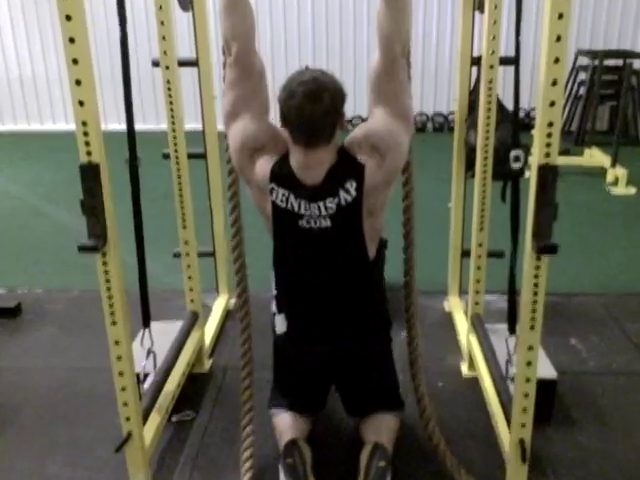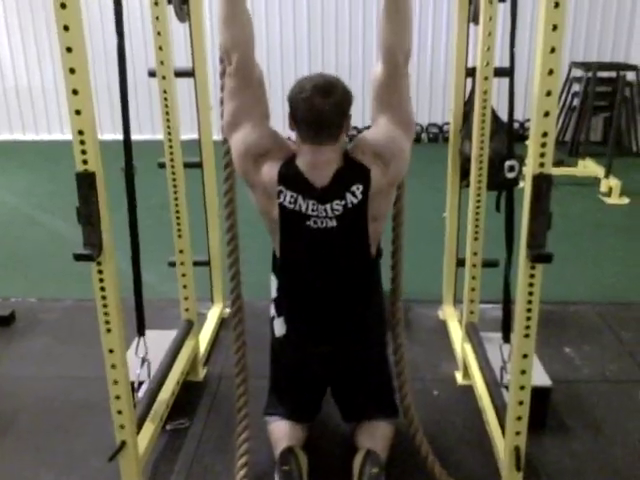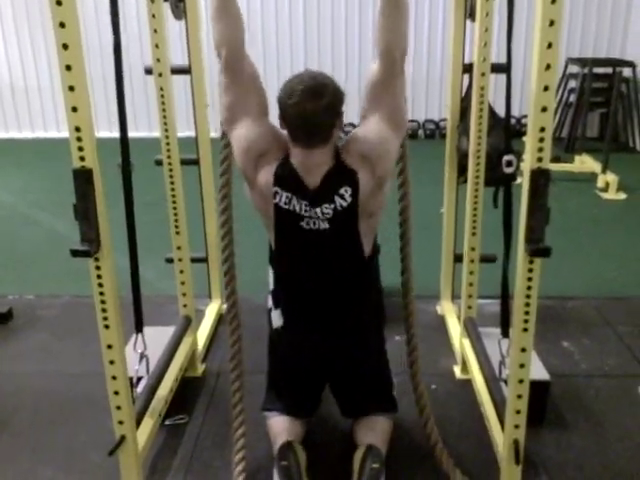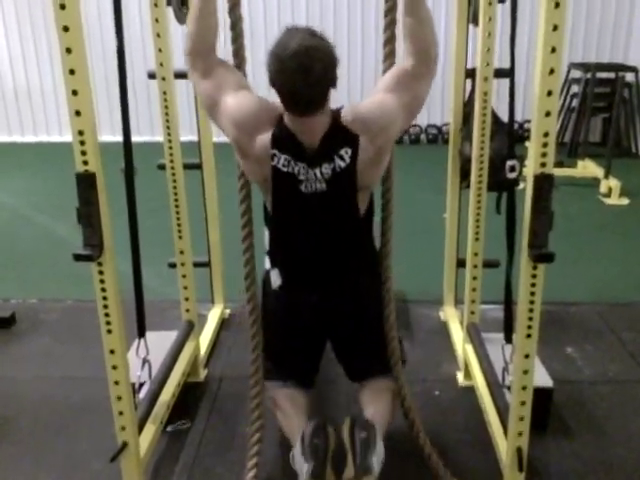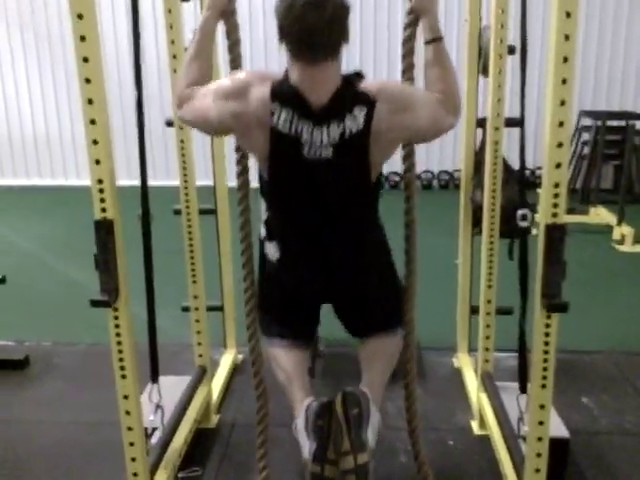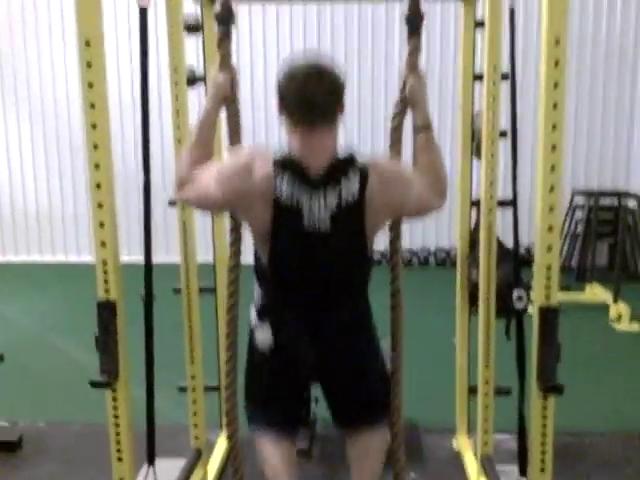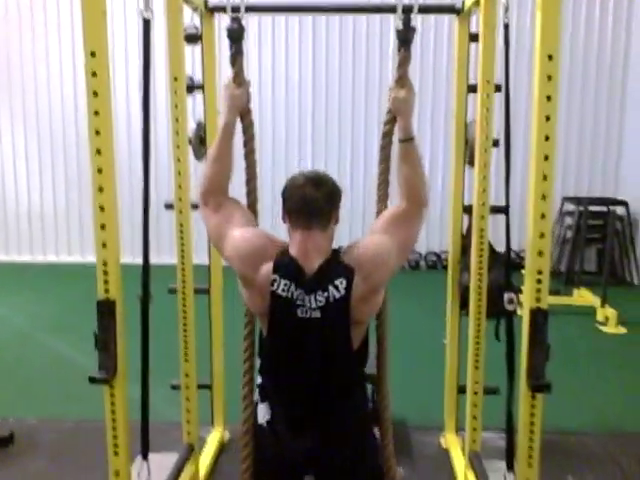
dt=0.4s
person 1, frame 1
left shoulder: (261, 167)
right shoulder: (372, 166)
left elbow: (239, 54)
right elbow: (392, 54)
left hip: (295, 329)
right hip: (363, 329)
left knee: (290, 406)
right knee: (380, 407)
person 1, frame 2
left shoulder: (265, 172)
right shoulder: (377, 170)
left elbow: (238, 62)
right elbow: (395, 63)
left hip: (294, 332)
right hip: (360, 333)
left knee: (285, 413)
right knee: (376, 414)
person 1, frame 3
left shoulder: (262, 169)
right shoulder: (367, 169)
left elbow: (232, 60)
right elbow: (391, 63)
left hip: (292, 326)
right hip: (358, 326)
left knee: (284, 407)
right knee: (374, 408)
person 1, frame 4
left shoulder: (253, 135)
right shoulder: (368, 134)
left elbow: (201, 62)
right elbow: (422, 63)
left hip: (287, 288)
right hip: (356, 286)
left knee: (284, 380)
right knee: (376, 375)
left ankle: (303, 439)
right ankle: (369, 430)
person 1, frame 5
left shoulder: (250, 102)
right shoulder: (384, 104)
left elbow: (185, 98)
right elbow: (448, 110)
left hip: (287, 255)
right hip: (360, 255)
left knee: (283, 334)
right knee: (384, 327)
left ankle: (305, 409)
right ankle: (367, 403)
person 1, frame 6
left shoulder: (251, 174)
right shoulder: (377, 181)
left elbow: (185, 184)
right elbow: (436, 192)
left wrist: (214, 103)
right wrist: (420, 113)
left hip: (280, 337)
right hip: (349, 336)
left knee: (271, 427)
right knee: (370, 422)
person 1, frame 7
left shoulder: (257, 266)
right shoulder: (365, 271)
left elbow: (211, 198)
right elbow: (415, 204)
left wrist: (229, 116)
right wrist: (404, 124)
left hip: (278, 426)
right hip: (344, 426)
